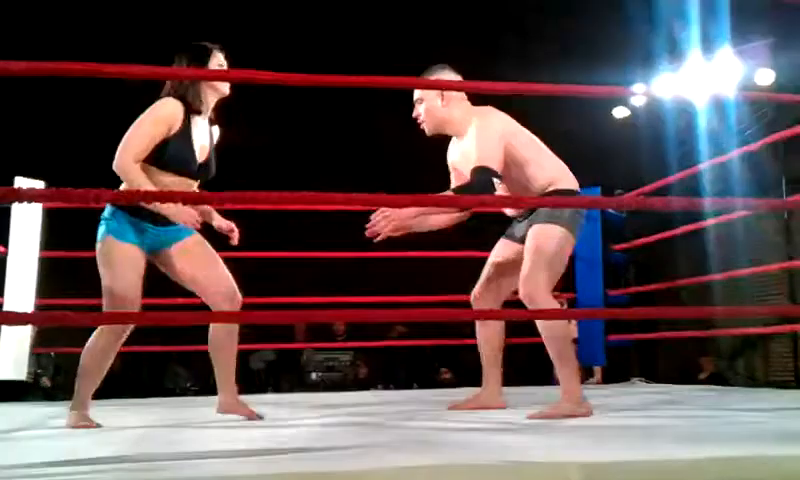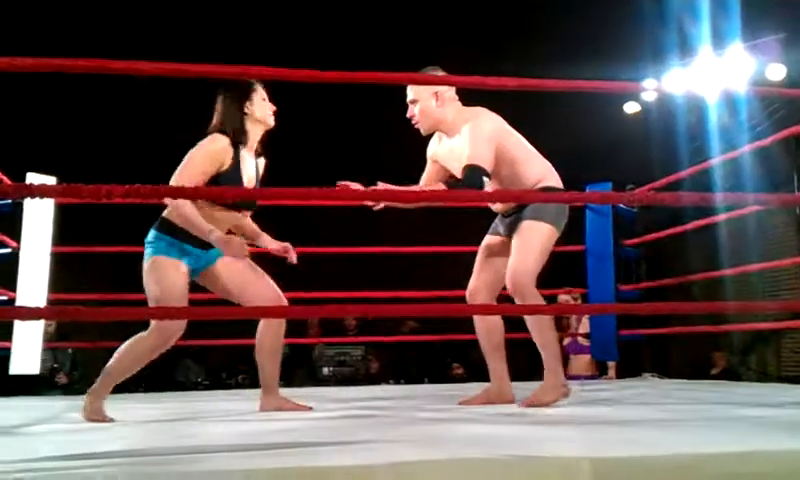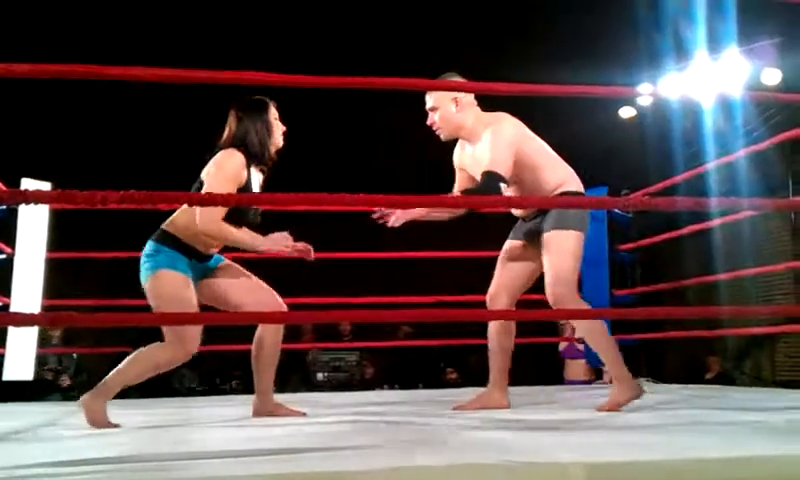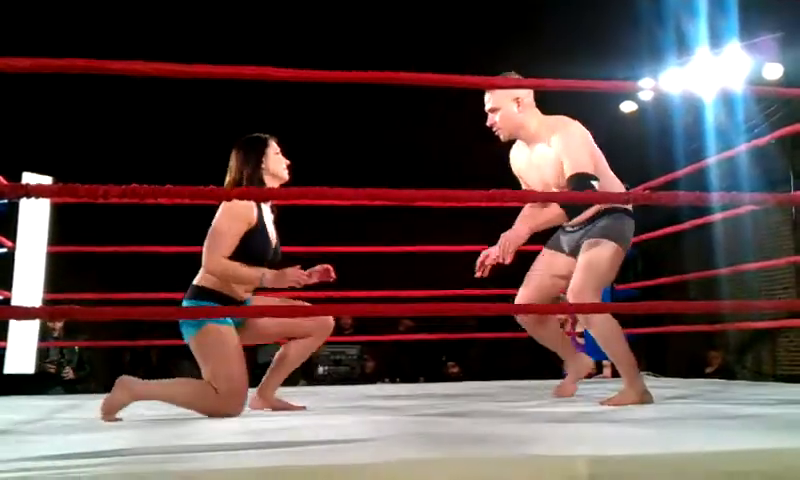
dt=0.4s
person 1, frame 1
left shoulder: (486, 122)
right shoulder: (455, 149)
left elbow: (482, 189)
right elbow: (461, 209)
left wrist: (414, 207)
right wrist: (407, 225)
left hip: (557, 203)
right hip: (524, 217)
left knee: (533, 290)
right knee: (483, 298)
left ankle: (573, 397)
right ankle: (491, 391)
person 1, frame 2
left shoulder: (480, 123)
right shoulder: (439, 146)
left elbow: (472, 185)
right elbow: (425, 193)
left wrist: (402, 193)
right wrist: (374, 194)
left hip: (542, 199)
right hip: (508, 213)
left knee: (519, 281)
right knee: (478, 294)
left ankle: (554, 379)
right ankle: (500, 386)
person 1, frame 3
left shoulder: (500, 129)
right shoulder: (463, 152)
left elbow: (490, 192)
right elbow: (460, 204)
left wrist: (423, 206)
right wrist: (416, 212)
left hip: (564, 204)
right hip: (530, 218)
left knee: (560, 295)
right knee: (497, 299)
left ankle: (624, 381)
right ankle: (495, 392)
person 1, frame 4
left shoulder: (565, 133)
right shoulder: (518, 155)
left elbow: (584, 194)
right elbow: (535, 206)
left wrist: (526, 229)
right wrist: (502, 247)
left hip: (609, 220)
right hip: (569, 232)
left knee: (579, 301)
right knee: (525, 308)
left ankle: (636, 386)
right ankle: (575, 364)
person 2, frame 1
left shoulder: (211, 131)
right shoulder: (169, 110)
right elbow: (126, 162)
left wrist: (215, 218)
right wrist: (169, 206)
left hip: (171, 230)
right hip: (127, 222)
left knee: (228, 299)
right knee: (121, 319)
left ankle: (229, 397)
right ankle: (78, 407)
person 2, frame 2
left shoulder: (259, 158)
right shoulder: (220, 146)
right elbow: (174, 194)
left wrist: (267, 242)
right wrist: (213, 232)
left hip: (209, 250)
right hip: (171, 242)
left knee: (274, 303)
right knee: (168, 328)
left ankle: (271, 396)
right ankle: (96, 395)
person 2, frame 3
left shoulder: (257, 172)
right shoulder: (233, 159)
right elbow: (205, 223)
left wrist: (282, 249)
right wrist: (261, 242)
left hip: (205, 261)
right hip: (169, 255)
left knee: (276, 310)
right knee: (186, 342)
left ankle: (264, 401)
right ankle: (99, 395)
person 2, frame 4
left shoulder: (265, 210)
right shoulder: (241, 203)
right elbow: (212, 263)
left wrist: (301, 277)
right wrist: (270, 278)
left hip: (241, 309)
right hip: (208, 307)
left knee: (322, 321)
right knee: (229, 402)
left ankle: (265, 392)
right ankle: (132, 389)
